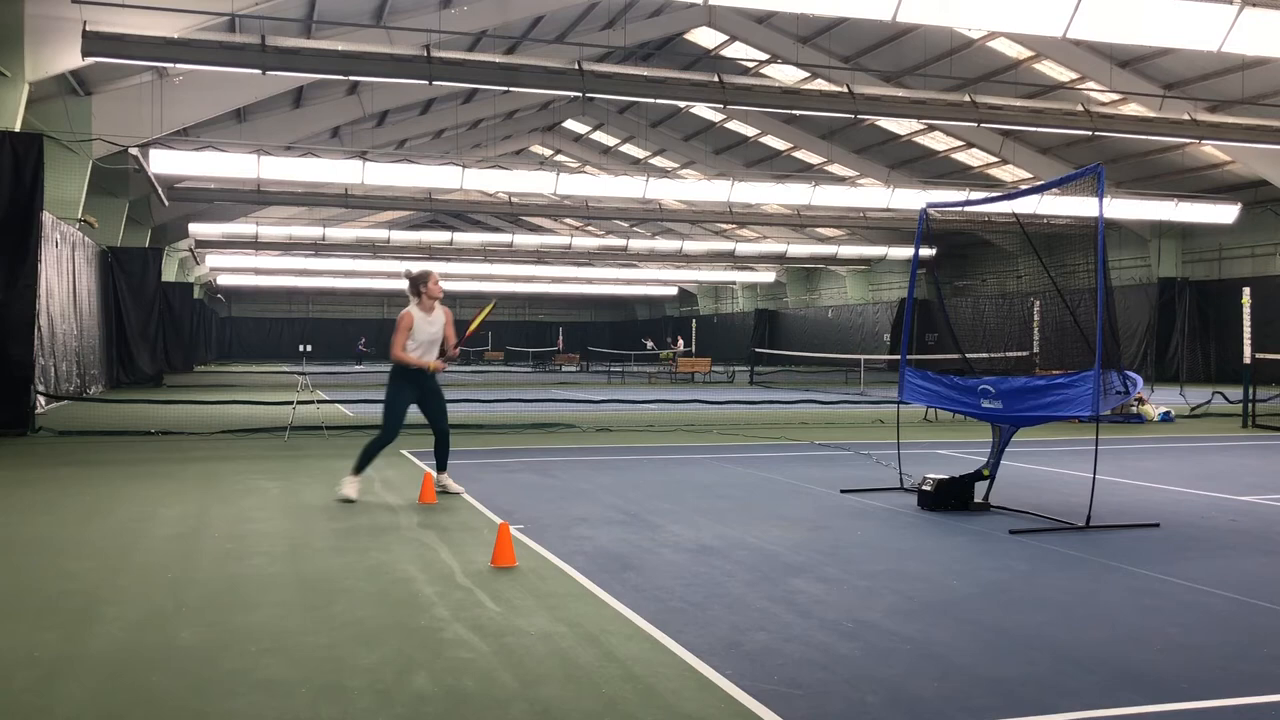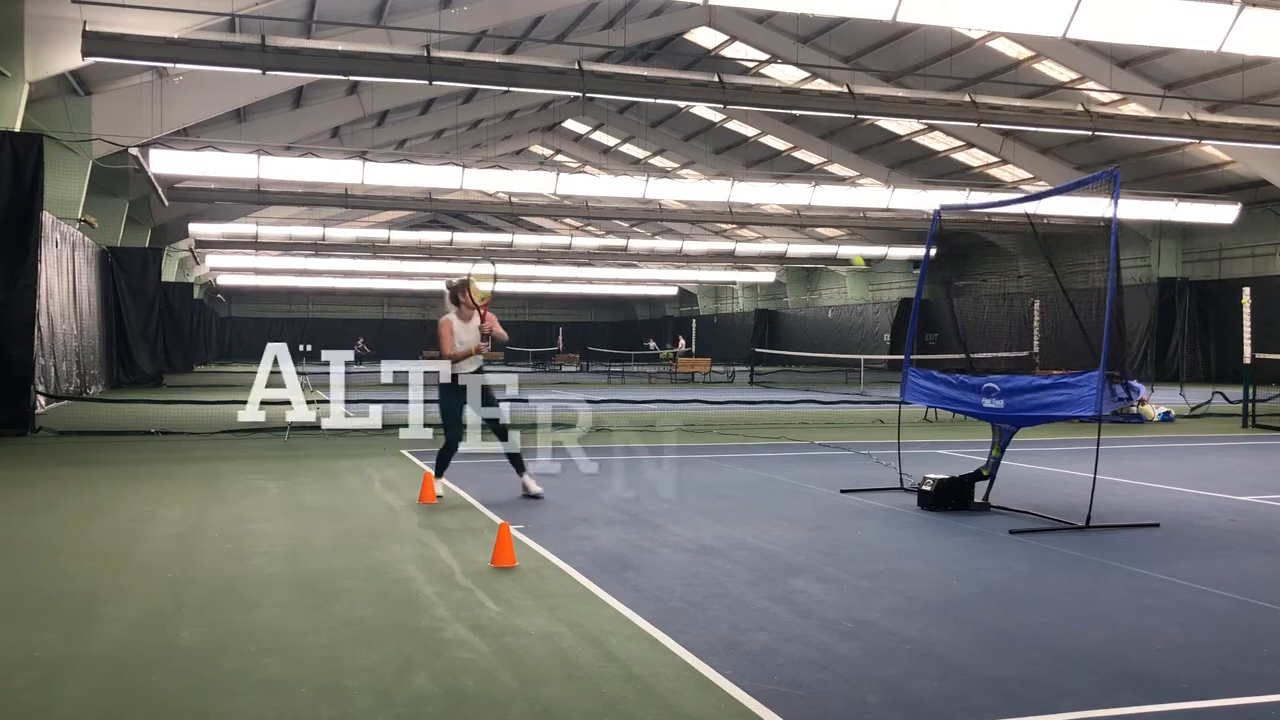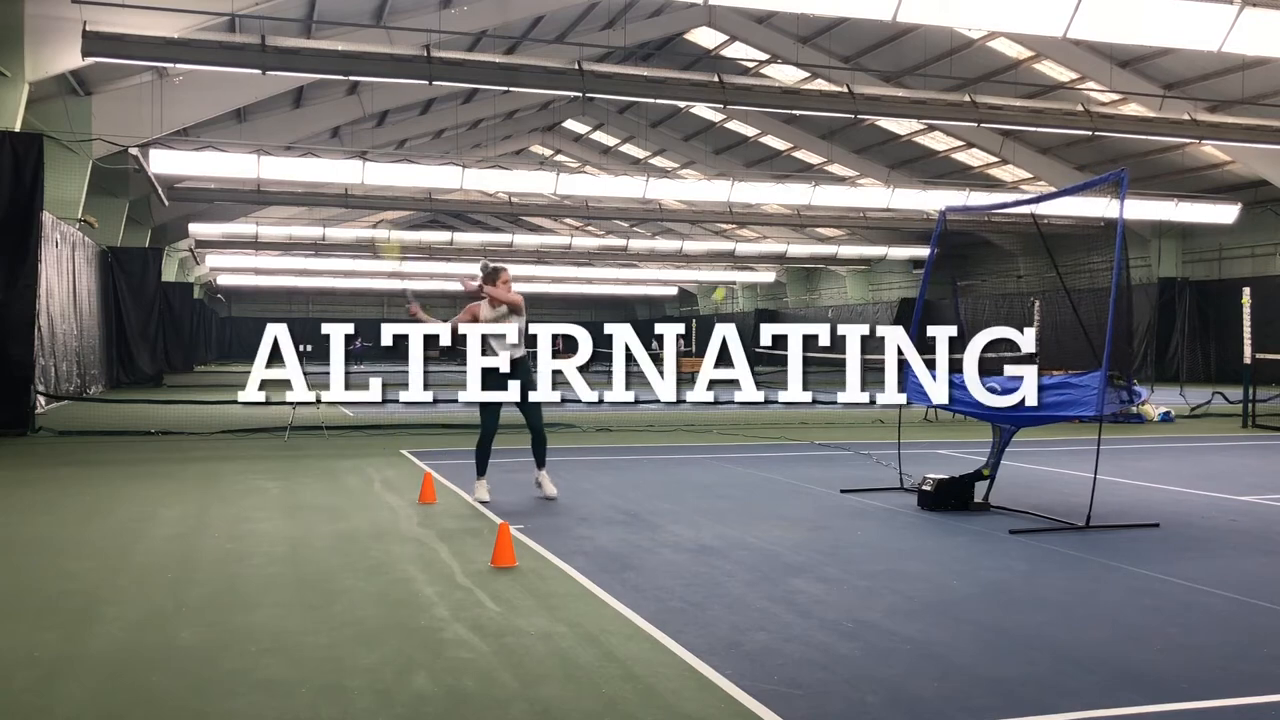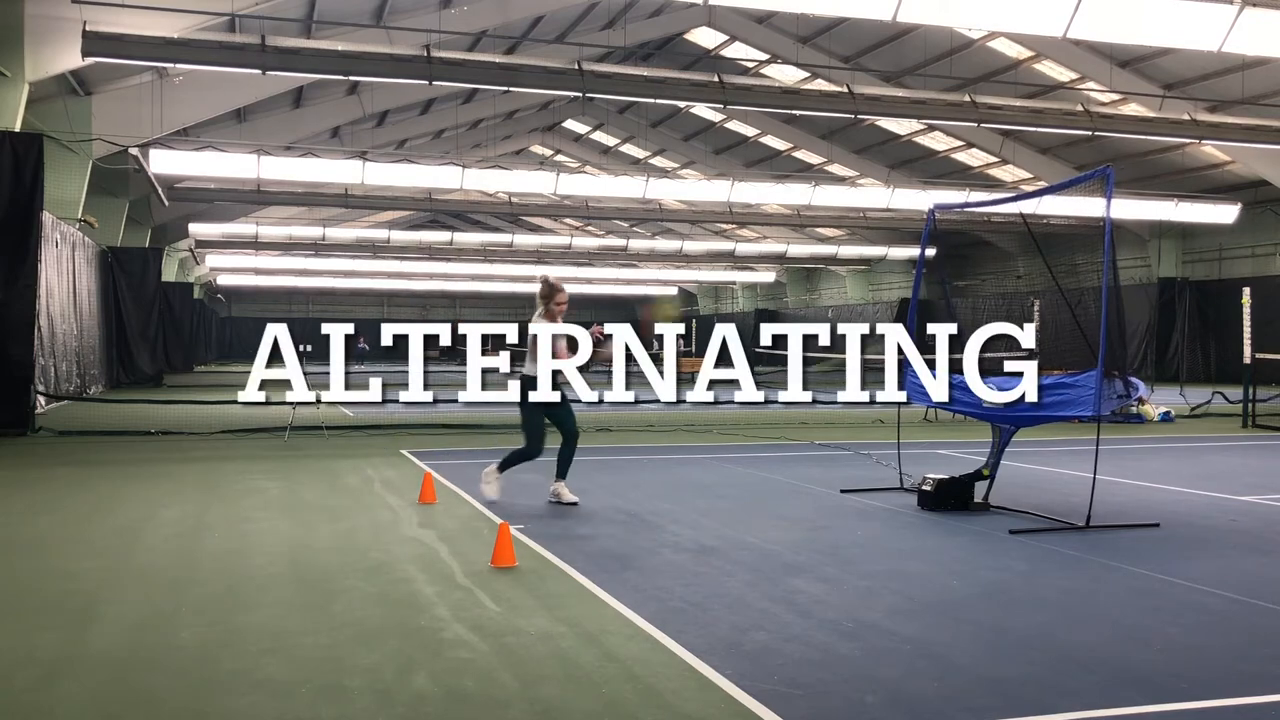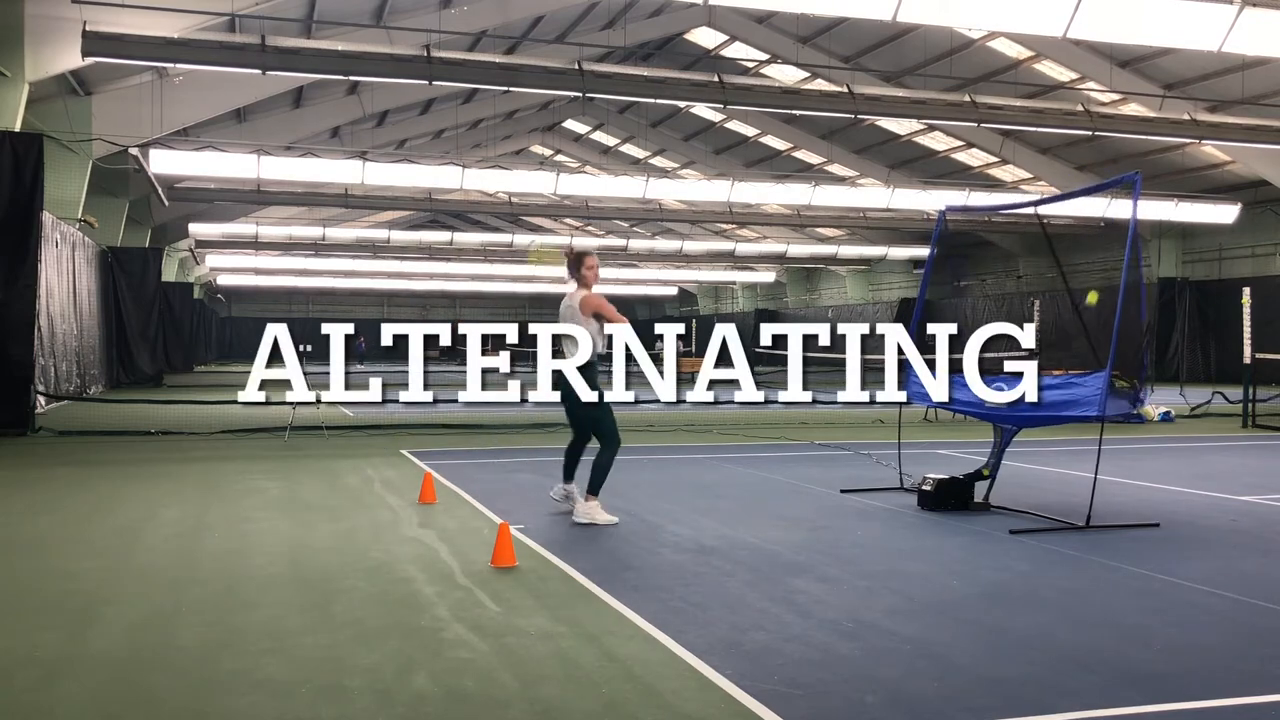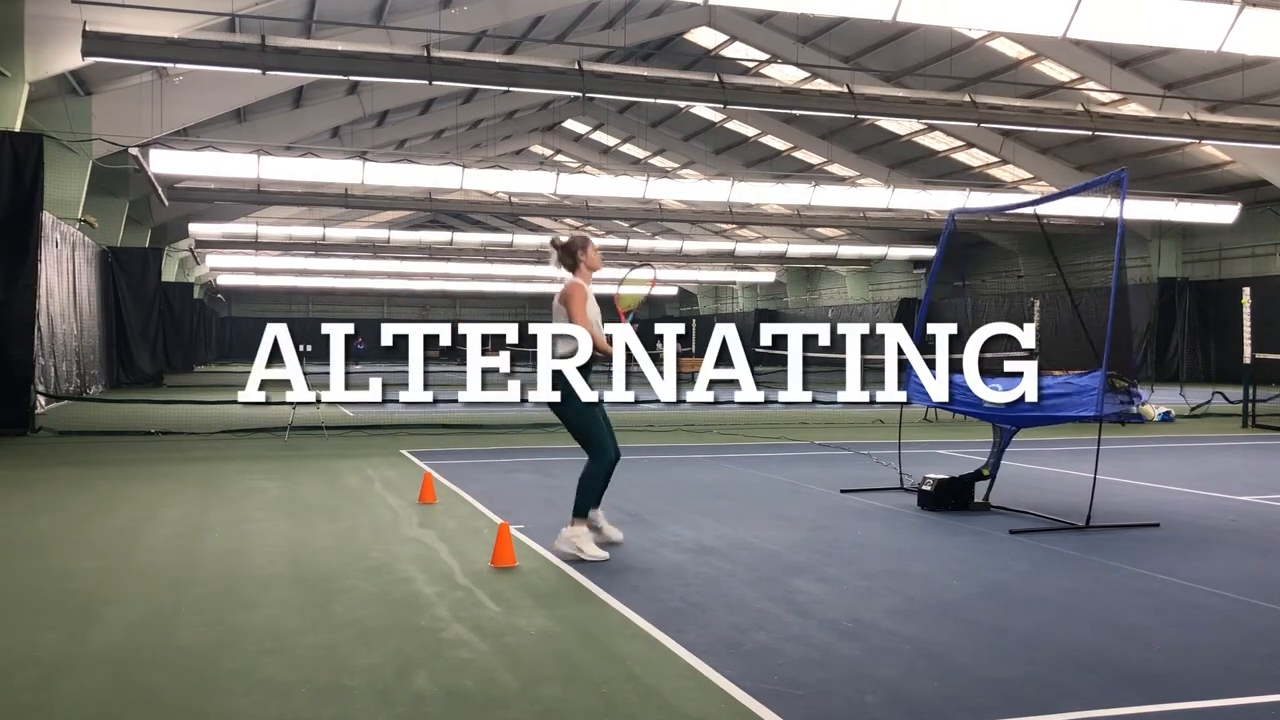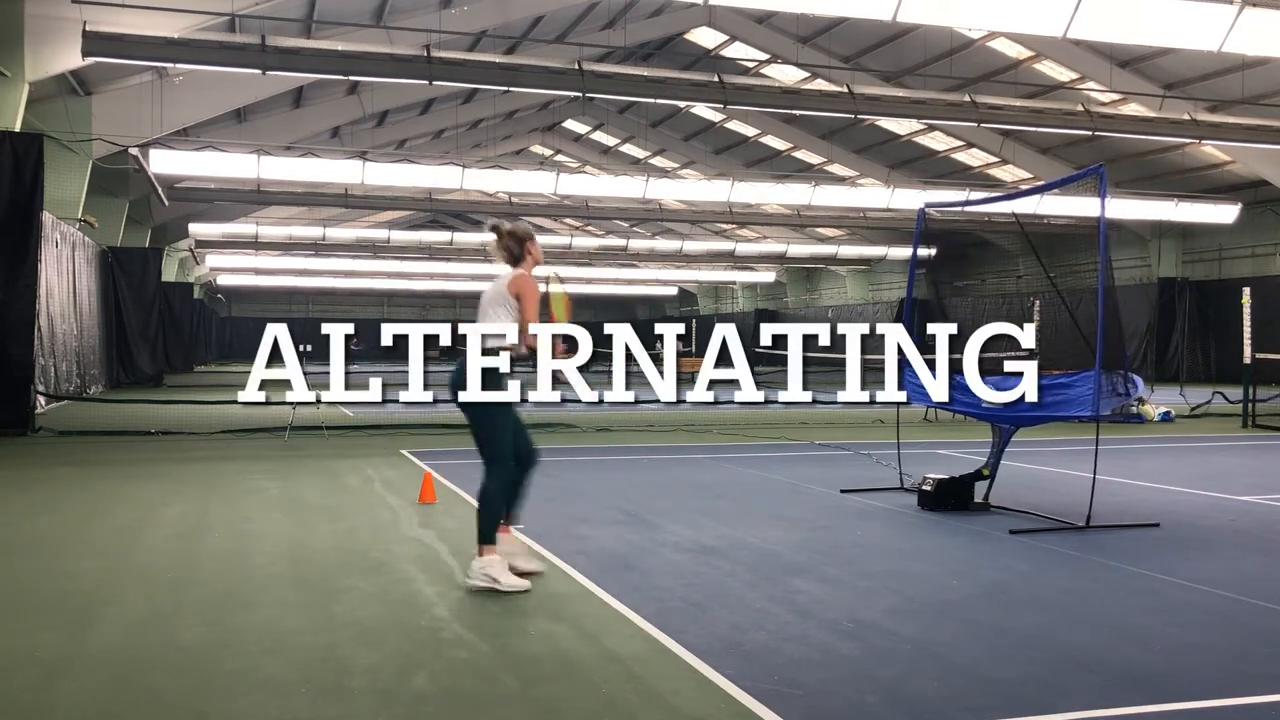
dt=0.5s
person 1, frame 1
left shoulder: (445, 314)
right shoulder: (408, 316)
left elbow: (450, 349)
right elbow: (397, 354)
left wrist: (451, 352)
right wrist: (427, 364)
left hip: (428, 379)
right hip: (404, 379)
left knee: (442, 431)
right knee: (388, 435)
left ankle: (442, 477)
right ankle: (352, 479)
person 1, frame 2
left shoulder: (485, 317)
right shoulder: (447, 322)
left elbow: (503, 337)
right elbow: (448, 355)
left wrist: (492, 331)
right wrist: (472, 350)
right hip: (452, 383)
left knee: (503, 431)
right knee: (453, 441)
left ankle: (524, 479)
right ankle: (437, 480)
person 1, frame 3
left shoulder: (516, 301)
right shoulder: (476, 309)
left elbow: (507, 299)
left wrist: (478, 287)
right wrist: (421, 316)
left hip: (520, 368)
right hip: (494, 372)
left knee: (536, 426)
right knee: (488, 431)
left ankle: (541, 475)
right ankle: (481, 482)
person 1, frame 4
left shoulder: (552, 317)
left elbow: (562, 341)
left wrist: (587, 333)
right hip: (534, 387)
left knee: (571, 434)
right knee: (534, 448)
left ankle: (558, 486)
right ankle: (494, 472)
person 1, frame 5
left shoulder: (570, 299)
right shoulder: (592, 300)
right elbow: (625, 325)
left wrist: (605, 324)
right wrist: (613, 320)
right hip: (582, 375)
left knee: (582, 436)
right knee: (611, 442)
left ankle: (565, 488)
right ankle: (589, 505)
person 1, frame 6
left shoulder: (581, 290)
right shoulder: (575, 288)
right elbow: (587, 340)
left wrist: (614, 339)
right wrist: (616, 352)
left hip: (576, 381)
right hip: (566, 382)
left knee: (610, 453)
right knee: (602, 454)
left ankle: (591, 516)
right ankle: (575, 531)
person 1, frame 7
left shoulder: (500, 284)
right shoulder: (525, 282)
right elbow: (531, 341)
left wrist: (533, 353)
left hip: (476, 374)
right hip: (484, 377)
left knee: (525, 457)
right knee: (499, 467)
left ankle: (503, 538)
right ankle: (486, 560)
